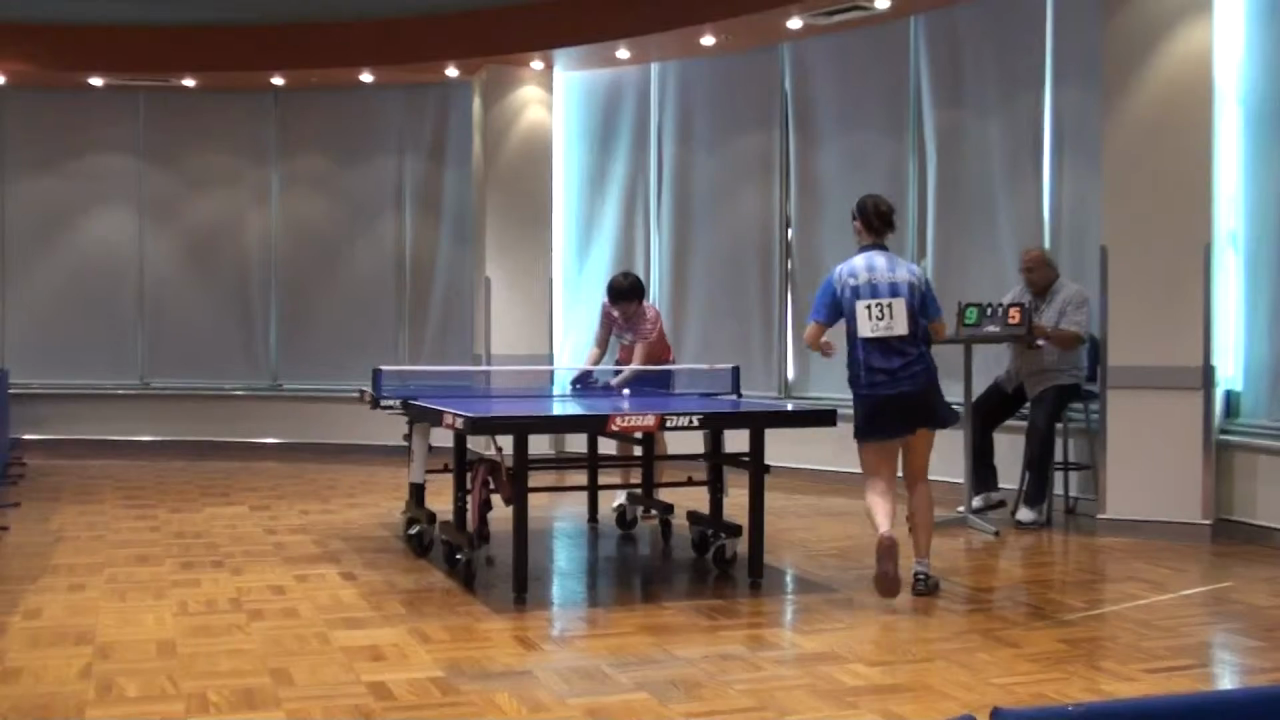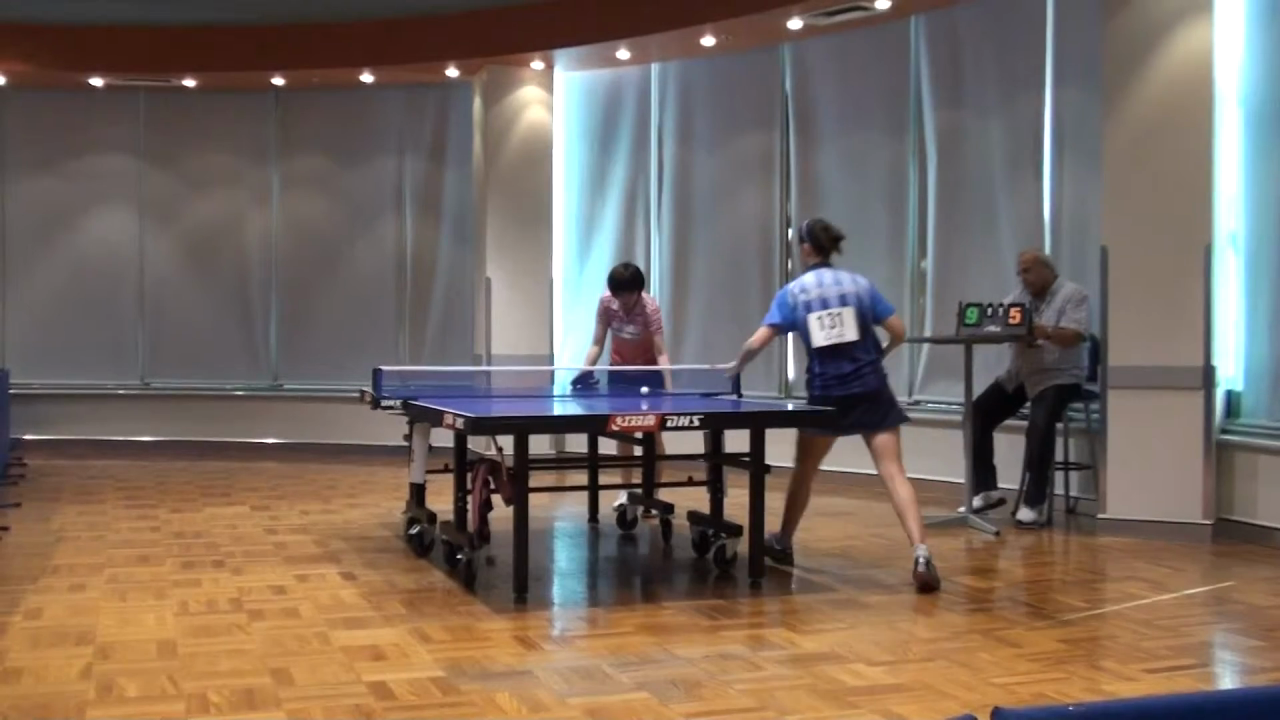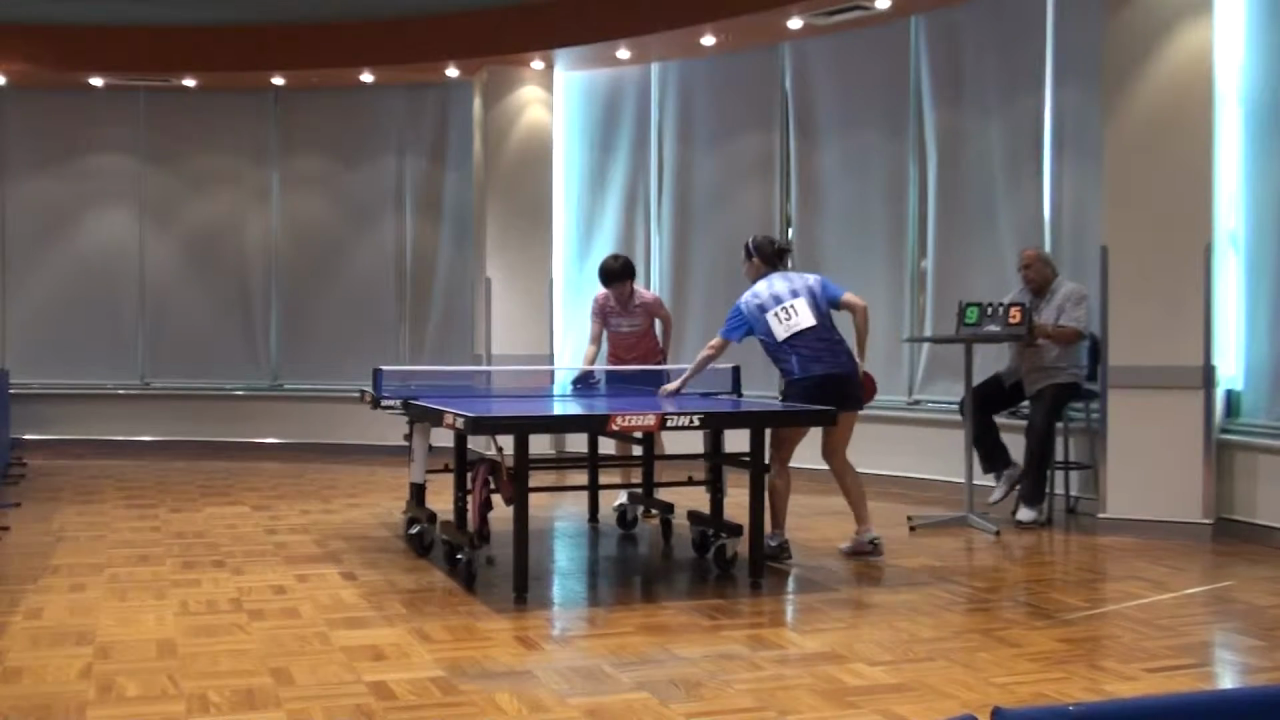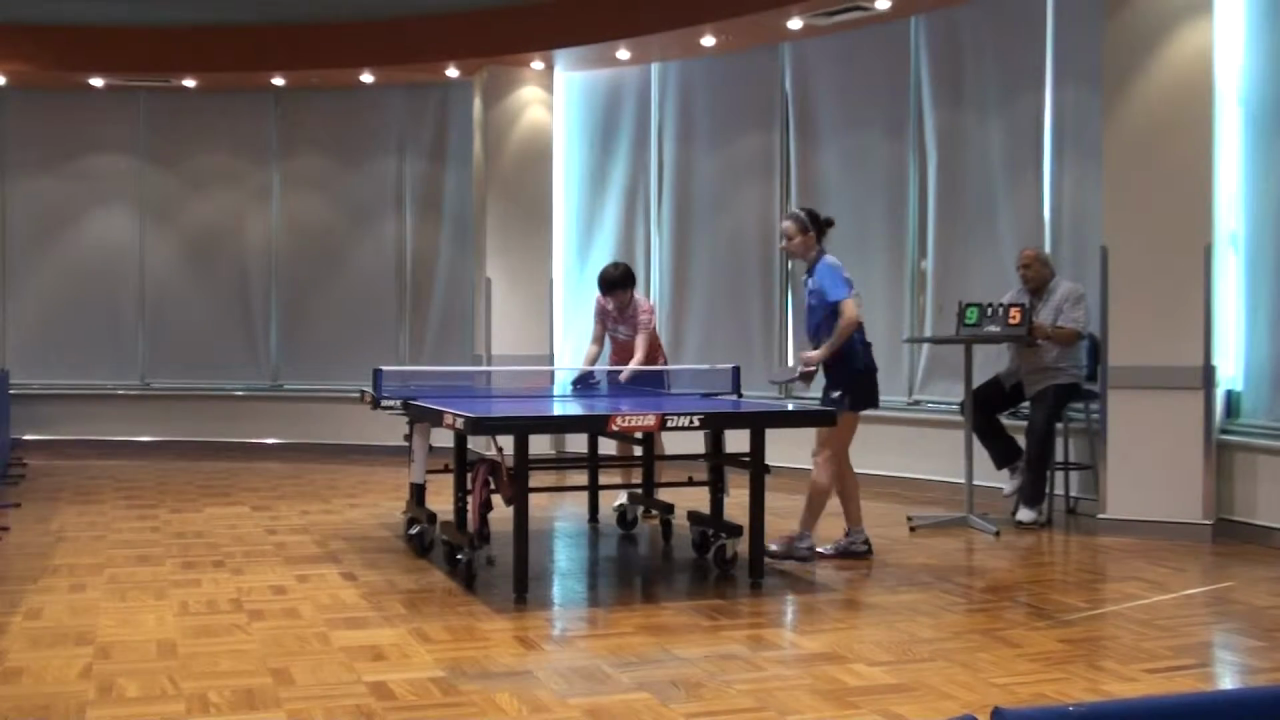
dt=0.4s
person 1, frame 1
left shoulder: (841, 275)
right shoulder: (913, 274)
left elbow: (810, 338)
right elbow: (938, 332)
left wrist: (824, 346)
left hip: (873, 392)
right hip: (919, 389)
left knee: (877, 486)
right knee: (917, 479)
left ankle: (886, 538)
right ankle: (923, 568)
person 1, frame 2
left shoulder: (793, 292)
right shoulder: (860, 285)
left elbow: (759, 339)
right elbow: (898, 331)
left wrist: (740, 362)
left hip: (826, 395)
right hip: (871, 391)
left knee: (804, 466)
right knee: (893, 473)
left ankle: (783, 541)
right ankle: (920, 554)
person 1, frame 3
left shoulder: (748, 301)
right shoulder: (812, 281)
left elbow: (714, 349)
right elbow: (859, 307)
left wrist: (682, 381)
right wrist: (858, 356)
left hip: (804, 380)
right hip: (842, 374)
left knee: (779, 459)
right knee: (836, 457)
left ankle: (777, 539)
right ankle: (867, 535)
person 1, frame 4
left shoulder: (826, 269)
right shoulder: (814, 273)
left elbow: (852, 314)
left wrist: (825, 352)
right wrist: (819, 355)
left hip: (850, 373)
right hip: (842, 373)
left knee: (825, 456)
right knee: (835, 456)
left ankle: (801, 539)
right ankle: (855, 537)
person 2, frame 1
left shoulder: (1074, 295)
right shoulder: (1017, 294)
left elbow: (1075, 338)
left wrist: (1046, 332)
left hip: (1057, 378)
right hip: (1018, 376)
left knee: (1040, 425)
right knee: (977, 416)
left ankle: (1033, 504)
right ankle: (987, 492)
person 2, frame 2
left shoulder: (1074, 294)
right shoulder: (1019, 296)
left elbow: (1075, 336)
left wrist: (1046, 332)
left hip: (1058, 377)
right hip: (1019, 375)
left knee: (1039, 425)
right knee: (977, 414)
left ankle: (1033, 504)
right ankle: (986, 490)
person 2, frame 3
left shoulder: (1073, 293)
right shoulder: (1018, 295)
left elbow: (1074, 334)
left wrist: (1046, 331)
left hip: (1058, 375)
right hip: (1018, 373)
left knee: (1039, 424)
right knee: (973, 403)
left ankle: (1032, 503)
right ankle: (1006, 470)
person 2, frame 4
left shoulder: (1071, 293)
right shoulder: (1015, 295)
left elbow: (1073, 335)
left wrist: (1047, 332)
left hip: (1057, 376)
right hip: (1018, 374)
left knee: (1039, 425)
right knee: (974, 405)
left ankle: (1031, 504)
right ankle: (1017, 463)
person 3, frame 1
left shoulder: (649, 316)
right shoulder: (608, 307)
left elbow: (637, 365)
right elbow: (600, 347)
left wrist: (613, 384)
left hip: (655, 368)
right hip: (625, 365)
left knee: (654, 430)
left ankle: (654, 493)
right ankle: (625, 489)
person 3, frame 2
left shoulder: (650, 309)
right shoulder: (606, 303)
left elbow: (661, 353)
right elbow: (597, 344)
left wrist: (668, 383)
right wrist: (585, 371)
left hip: (649, 371)
right hip: (620, 369)
left knee: (653, 430)
left ankle: (654, 493)
right ankle: (626, 490)
person 3, frame 3
left shoulder: (648, 300)
right shoulder: (600, 301)
left elbow: (667, 322)
right elbow: (594, 343)
left wrist: (663, 353)
right wrist: (584, 371)
left hip: (649, 370)
right hip: (617, 371)
right ankle: (626, 489)
person 3, frame 4
left shoulder: (643, 309)
right shoulder: (602, 303)
left elbow: (641, 355)
right elbow: (596, 343)
left wrist: (624, 377)
right wrist: (584, 372)
left hip: (650, 370)
right hip: (619, 369)
right ankle: (627, 489)
